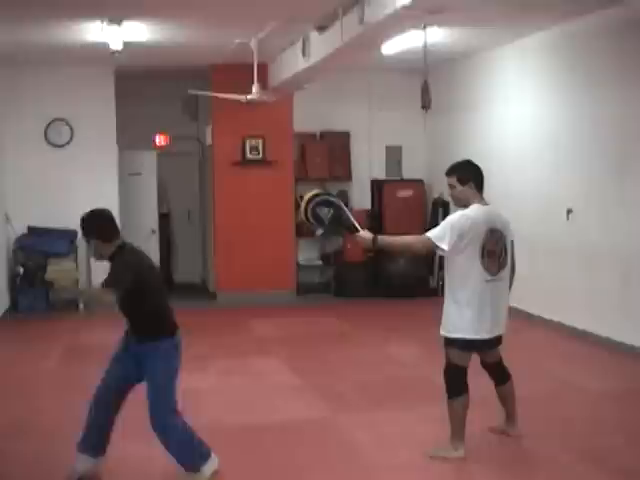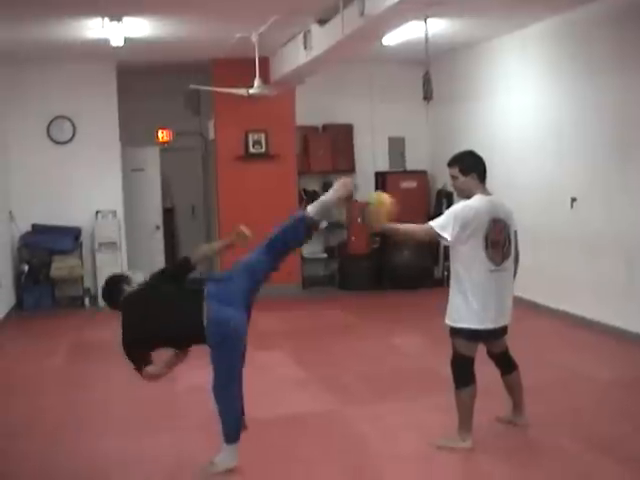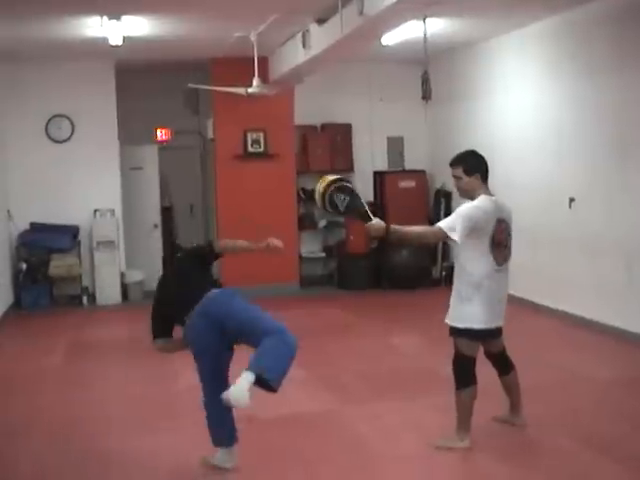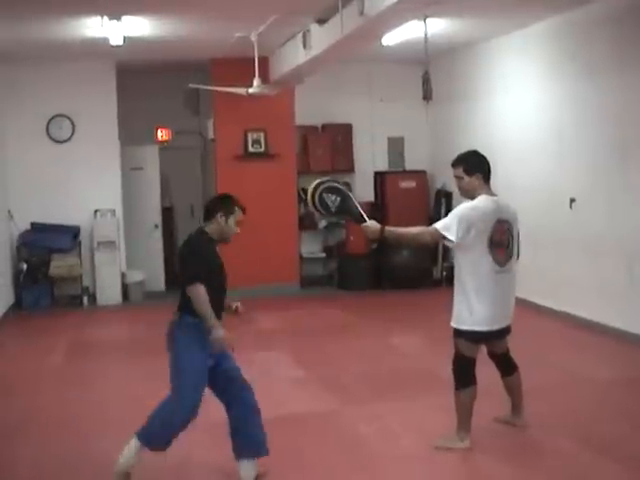
dt=0.3s
person 1, frame 1
left shoulder: (463, 220)
right shoulder: (501, 220)
left elbow: (420, 245)
right elbow: (509, 266)
left wrist: (374, 240)
left hip: (466, 315)
right hip: (492, 313)
left knee: (455, 375)
right knee: (495, 366)
left ankle: (456, 445)
right ankle: (511, 423)
person 1, frame 2
left shoulder: (466, 210)
right shoulder: (504, 210)
left elbow: (423, 233)
right elbow: (514, 256)
left wrist: (382, 225)
left hip: (471, 306)
right hip: (496, 303)
left knee: (462, 366)
right knee: (502, 356)
left ankle: (464, 436)
right ankle: (519, 413)
person 1, frame 3
left shoulder: (473, 211)
right shoulder: (501, 209)
left elbow: (431, 235)
left wrist: (386, 229)
left hip: (473, 305)
right hip: (492, 302)
left knee: (463, 366)
right knee: (498, 356)
left ankle: (461, 436)
right ankle: (516, 413)
person 1, frame 4
left shoulder: (470, 212)
right shoulder: (508, 210)
left elbow: (427, 236)
left wrist: (382, 231)
left hip: (476, 307)
right hip: (499, 304)
left knee: (464, 367)
right knee: (502, 357)
left ankle: (462, 436)
right ankle: (518, 413)
person 2, frame 1
left shoulder: (127, 263)
right shoulder: (129, 256)
left elbow: (109, 298)
left wrist: (90, 294)
left hip: (160, 347)
right hip: (137, 342)
left knee: (163, 415)
right knee: (105, 399)
right ankle: (88, 458)
person 2, frame 2
left shoulder: (131, 334)
right shoulder: (153, 286)
left elbow: (149, 373)
right elbow: (193, 259)
left wrist: (178, 355)
right wrist: (229, 242)
left hip: (220, 322)
right hip: (223, 295)
left knee: (226, 386)
right knee: (266, 256)
left ankle: (230, 451)
right ankle: (318, 208)
person 2, frame 3
left shoulder: (162, 296)
right shoulder: (190, 258)
left elbow: (162, 343)
right elbow: (220, 246)
left wrist: (186, 340)
right wrist: (260, 245)
left hip: (196, 326)
right hip: (219, 304)
left knee: (213, 391)
right knee: (281, 340)
left ankle: (224, 454)
right ankle: (244, 383)
person 2, frame 4
left shoulder: (202, 248)
right shoulder: (199, 245)
right elbow: (194, 286)
left wrist: (227, 306)
right wrist: (215, 327)
left hip: (204, 334)
right hip: (193, 333)
left knee: (240, 396)
right knee: (186, 400)
right ankle: (134, 449)
